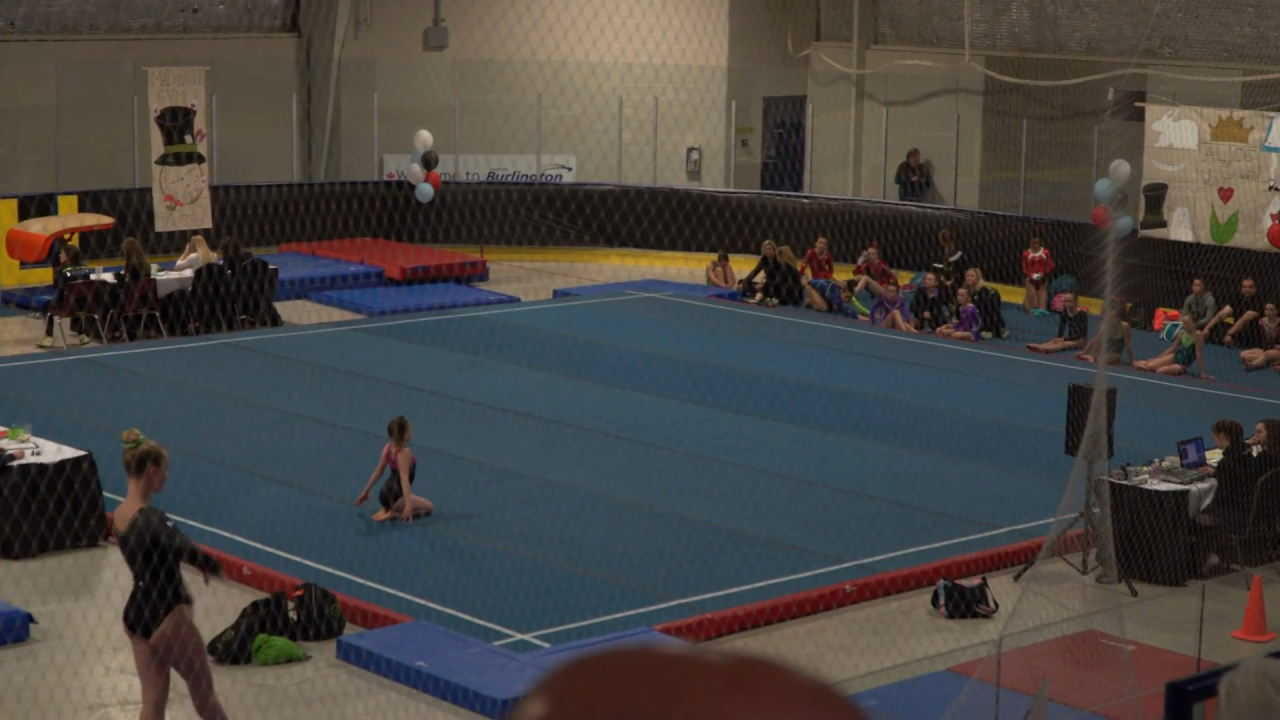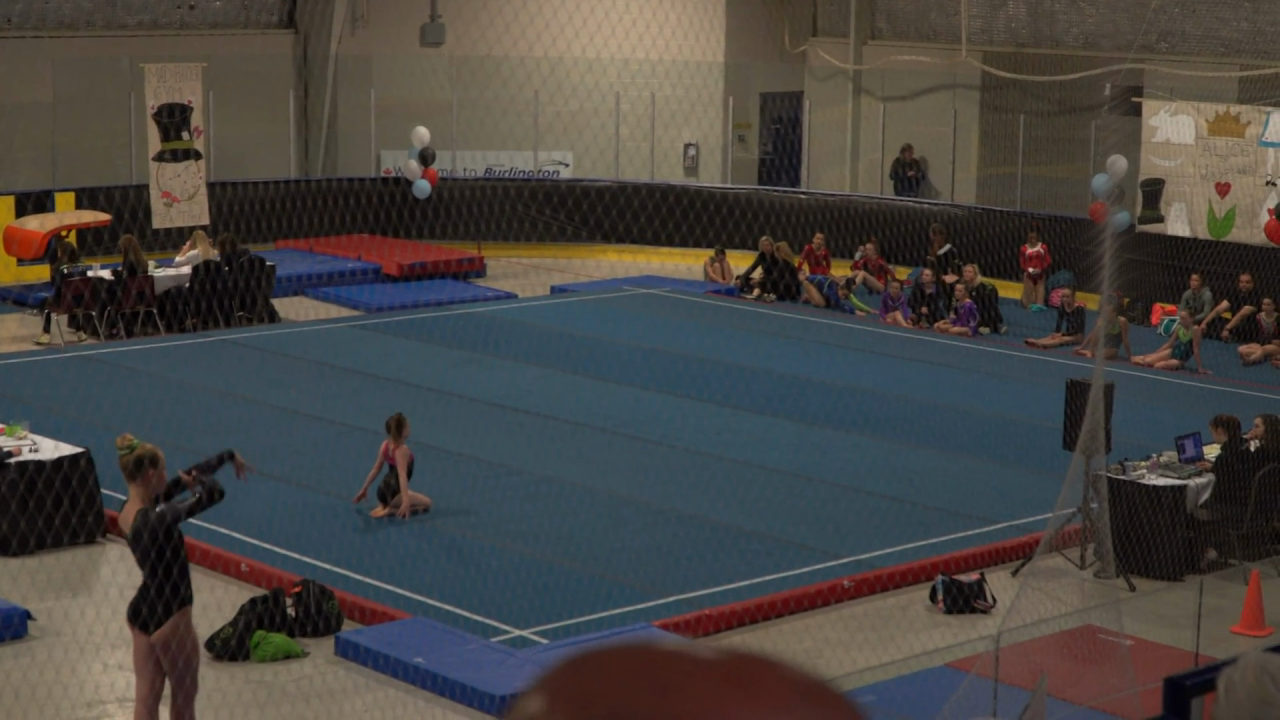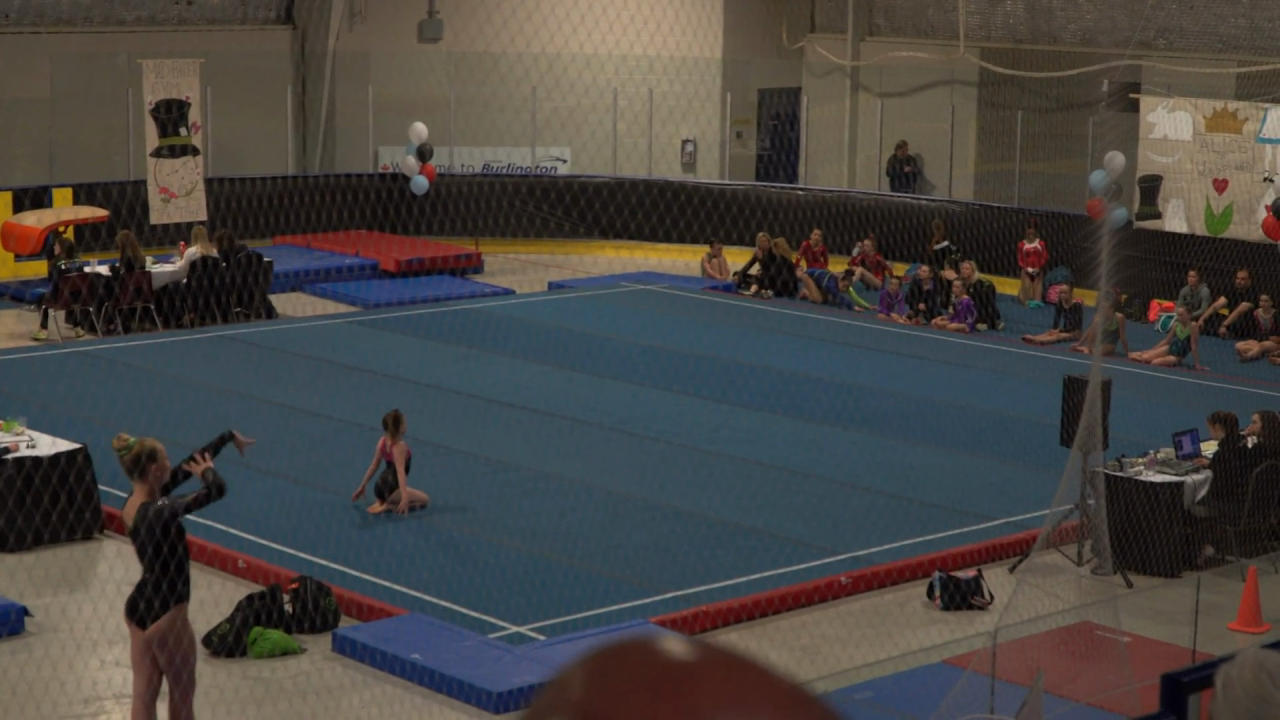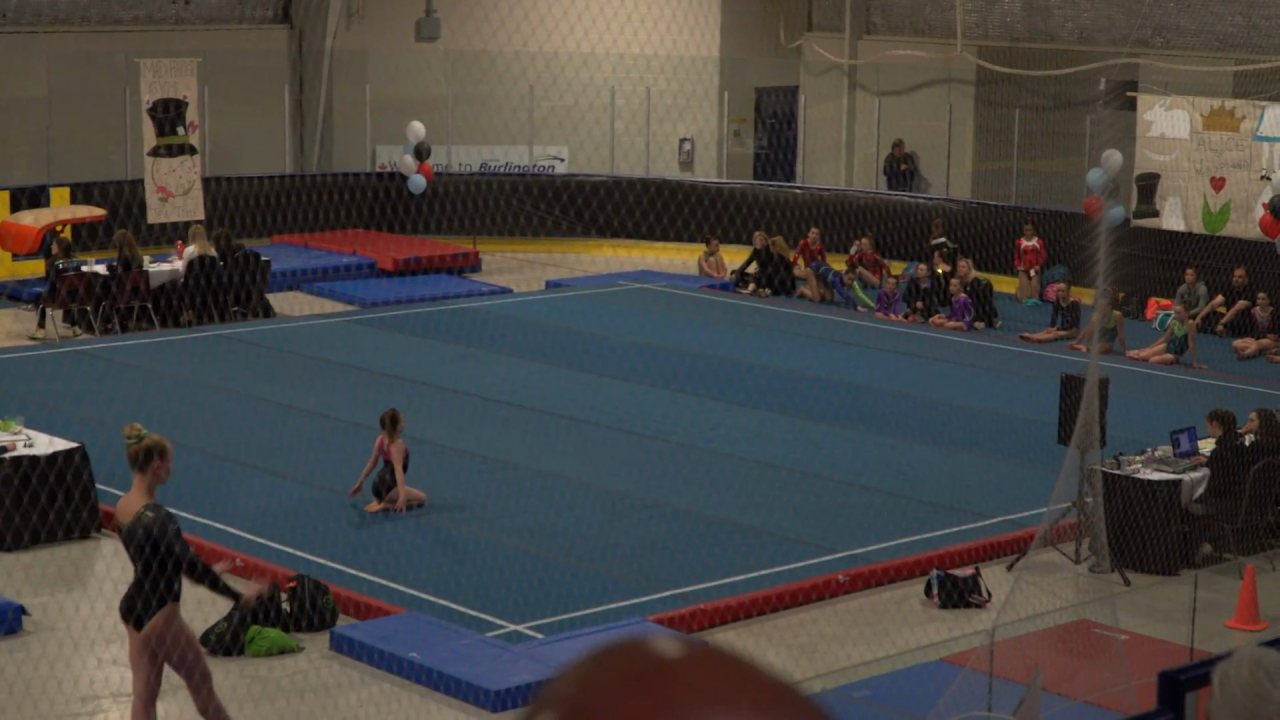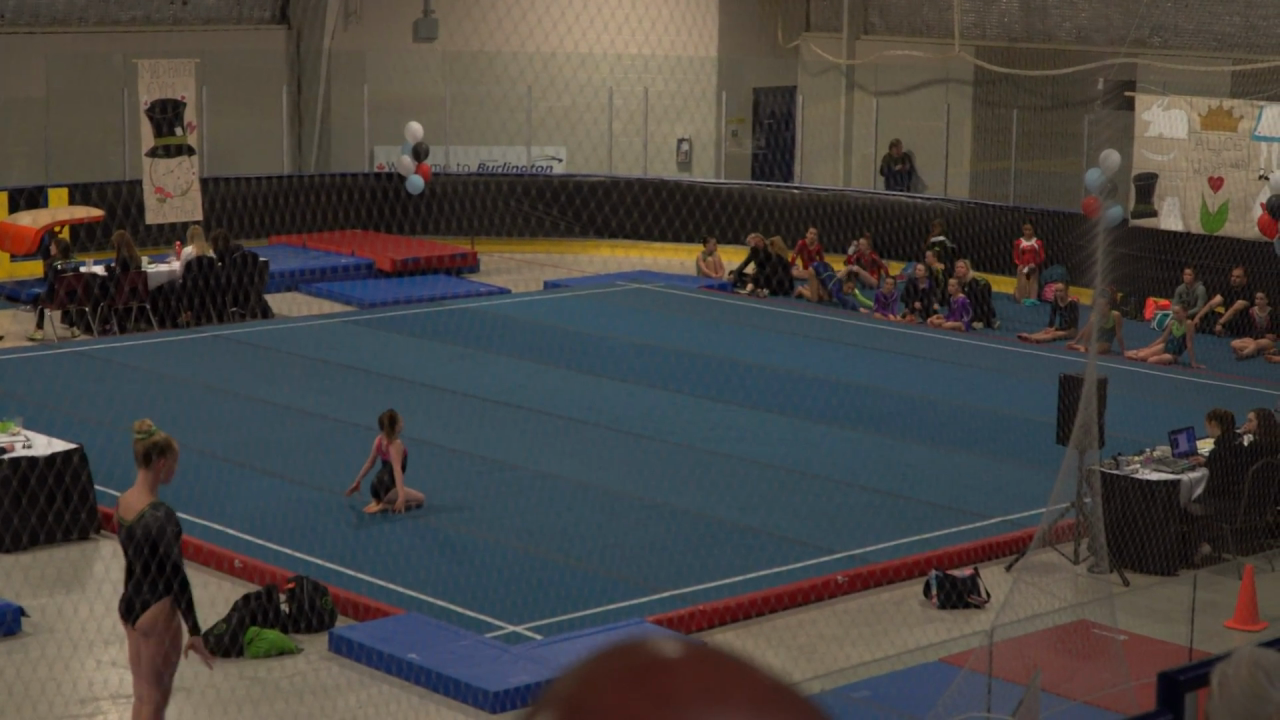
dt=0.3s
person 1, frame 1
left shoulder: (121, 514)
right shoulder: (153, 520)
right elbow: (193, 554)
left wrist: (184, 595)
right wrist: (214, 567)
left hip: (135, 615)
right hip: (166, 620)
right knee: (203, 690)
person 1, frame 2
left shoulder: (129, 509)
right shoulder: (157, 518)
left elbow: (183, 480)
right elbow: (213, 492)
left wrist: (230, 457)
right wrist: (199, 482)
left hip: (140, 612)
right hip: (169, 619)
person 1, frame 3
left shoulder: (135, 503)
right shoulder: (158, 512)
left elbow: (187, 468)
right elbow: (215, 489)
left wrist: (228, 438)
right wrist: (207, 470)
left hip: (138, 608)
right hip: (166, 614)
left knee: (144, 696)
right knee: (182, 694)
person 1, frame 4
left shoulder: (123, 505)
right shoulder: (154, 517)
right elbow: (192, 567)
left wrist: (208, 569)
right wrist: (238, 596)
left hip: (133, 606)
right hip: (159, 613)
left knee: (144, 695)
right knee: (200, 681)
person 1, frame 5
left shoulder: (124, 502)
right shoulder: (160, 516)
right elbow: (177, 575)
right wrist: (194, 632)
left hip: (130, 604)
right hip: (157, 612)
